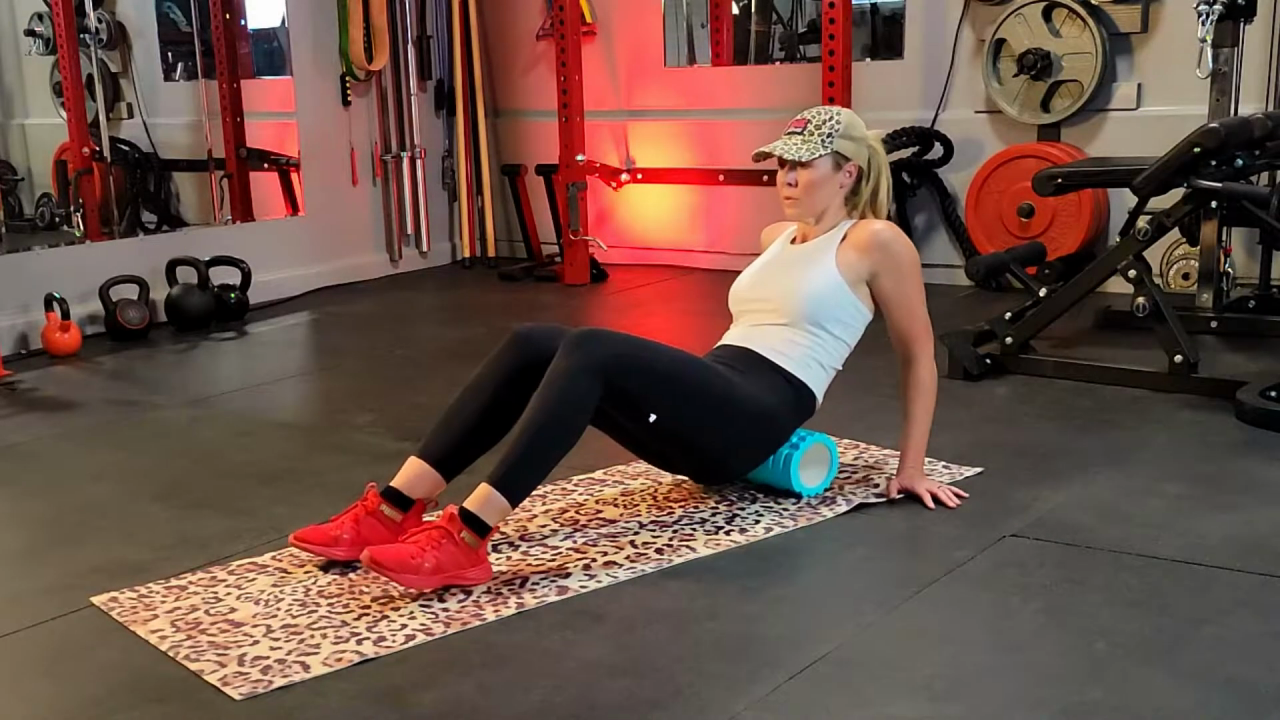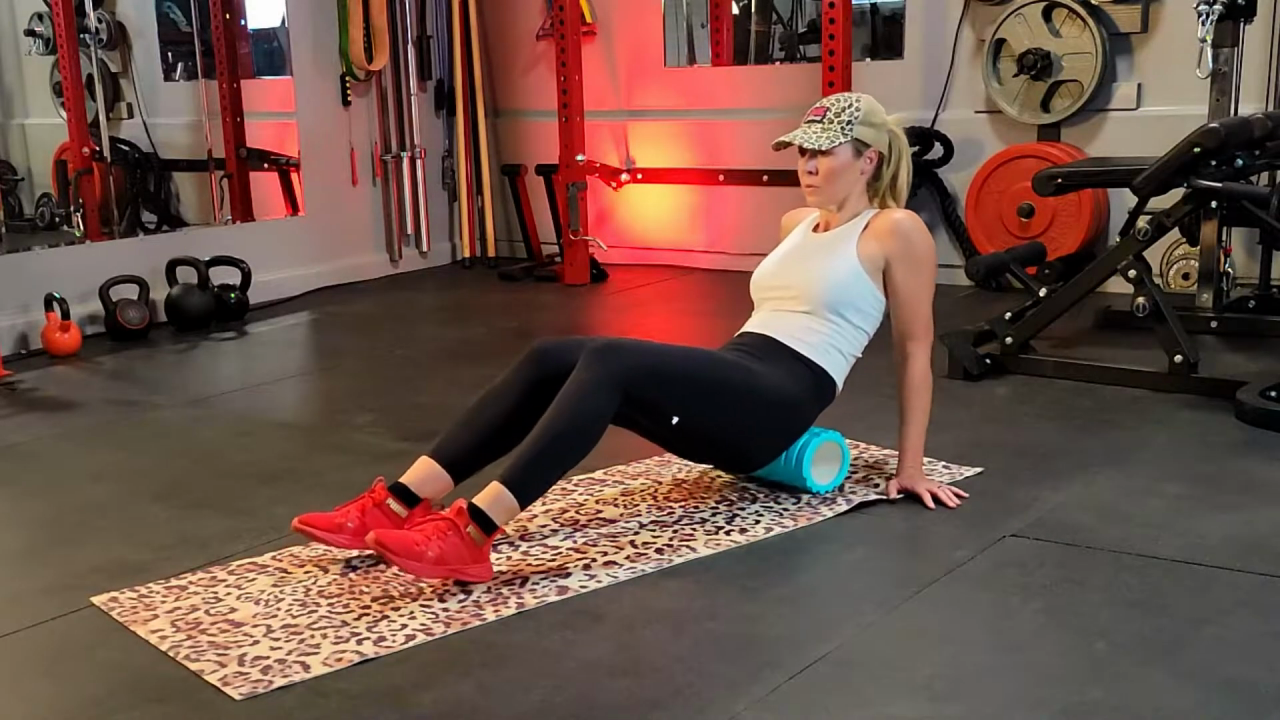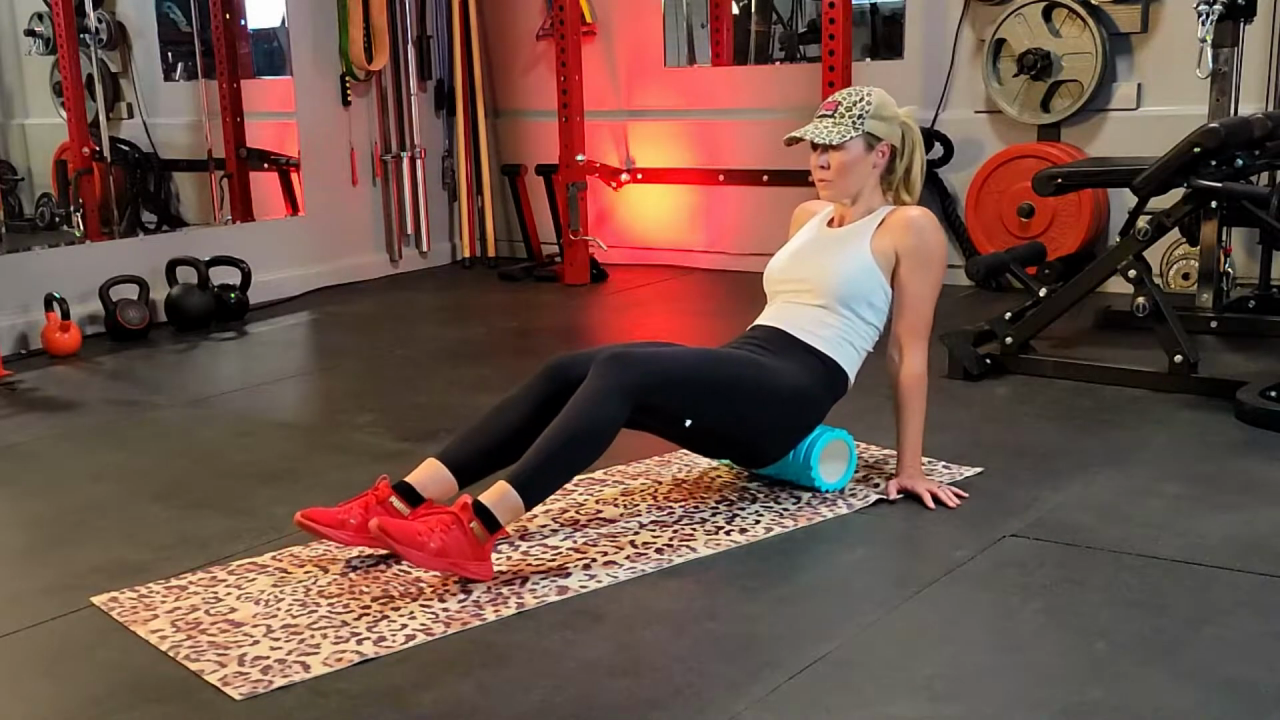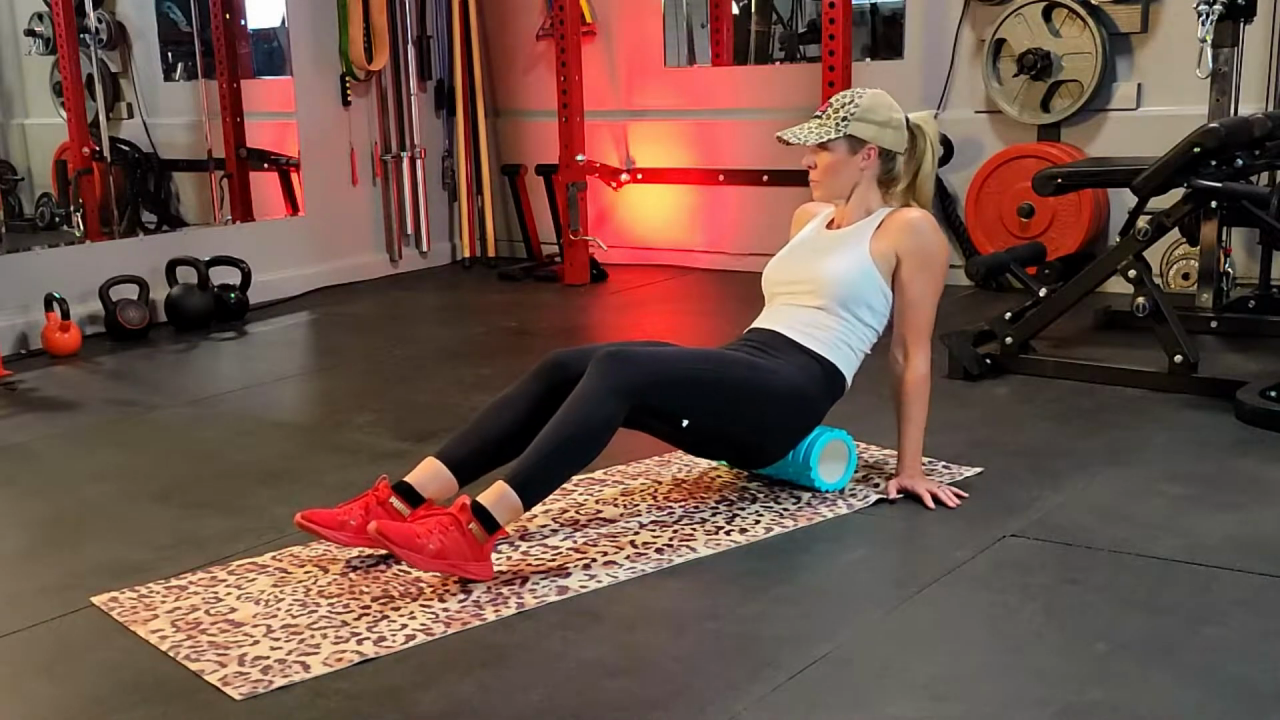
dt=0.3s
person 1, frame 1
left shoulder: (876, 242)
right shoulder: (777, 237)
left elbow: (919, 356)
left wrist: (911, 467)
left hip: (753, 417)
right hip: (707, 400)
left knee: (590, 349)
right knee: (530, 344)
left ankle: (464, 537)
right ankle: (392, 511)
person 1, frame 2
left shoulder: (896, 231)
right shoulder: (796, 224)
left elbow: (915, 352)
left wrist: (911, 467)
left hip: (776, 404)
right hip: (727, 381)
left knee: (608, 363)
right knee: (549, 359)
left ankle: (470, 533)
right ankle: (398, 505)
person 1, frame 3
left shoulder: (911, 227)
right shoulder: (809, 215)
left elbow: (909, 351)
left wrist: (910, 467)
left hip: (788, 396)
right hip: (740, 373)
left knee: (622, 372)
right knee: (563, 375)
left ankle: (473, 530)
right ankle: (400, 505)
person 1, frame 4
left shoulder: (910, 230)
right shoulder: (809, 219)
left elbow: (913, 355)
left wrist: (910, 467)
left hip: (786, 398)
right hip: (737, 372)
left knee: (619, 371)
right knee: (561, 370)
left ankle: (473, 531)
right ankle: (401, 503)
